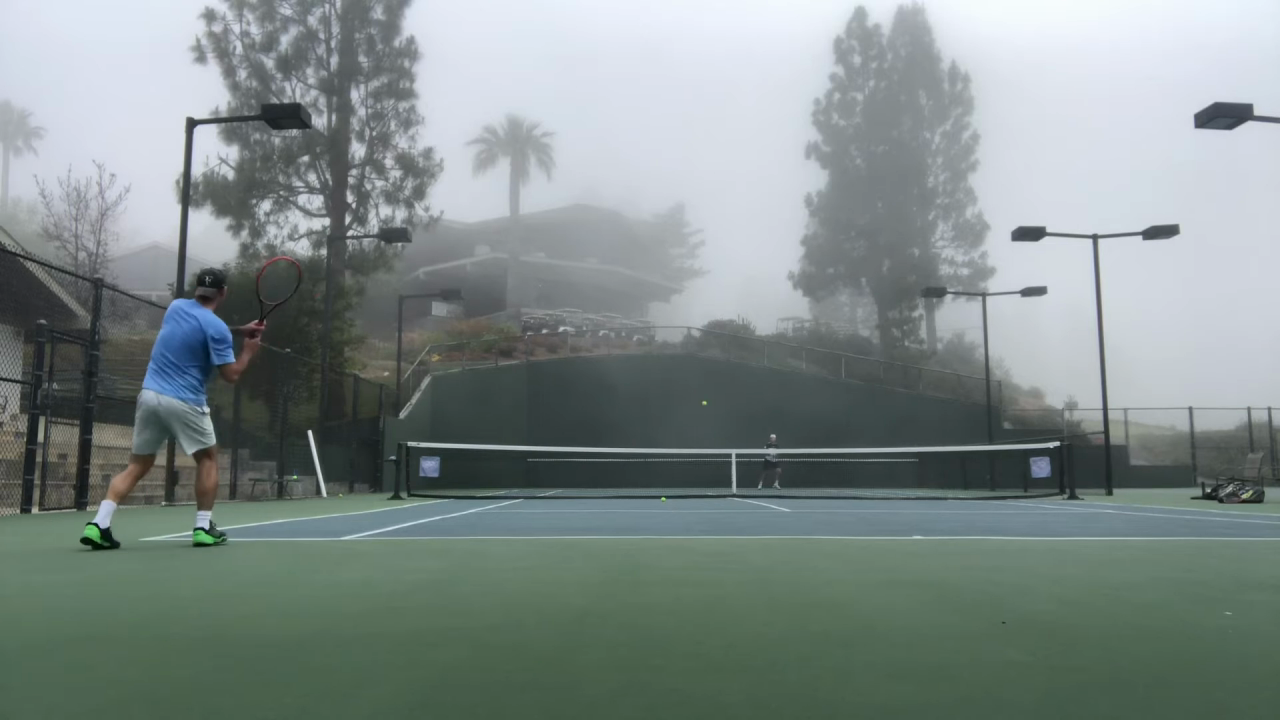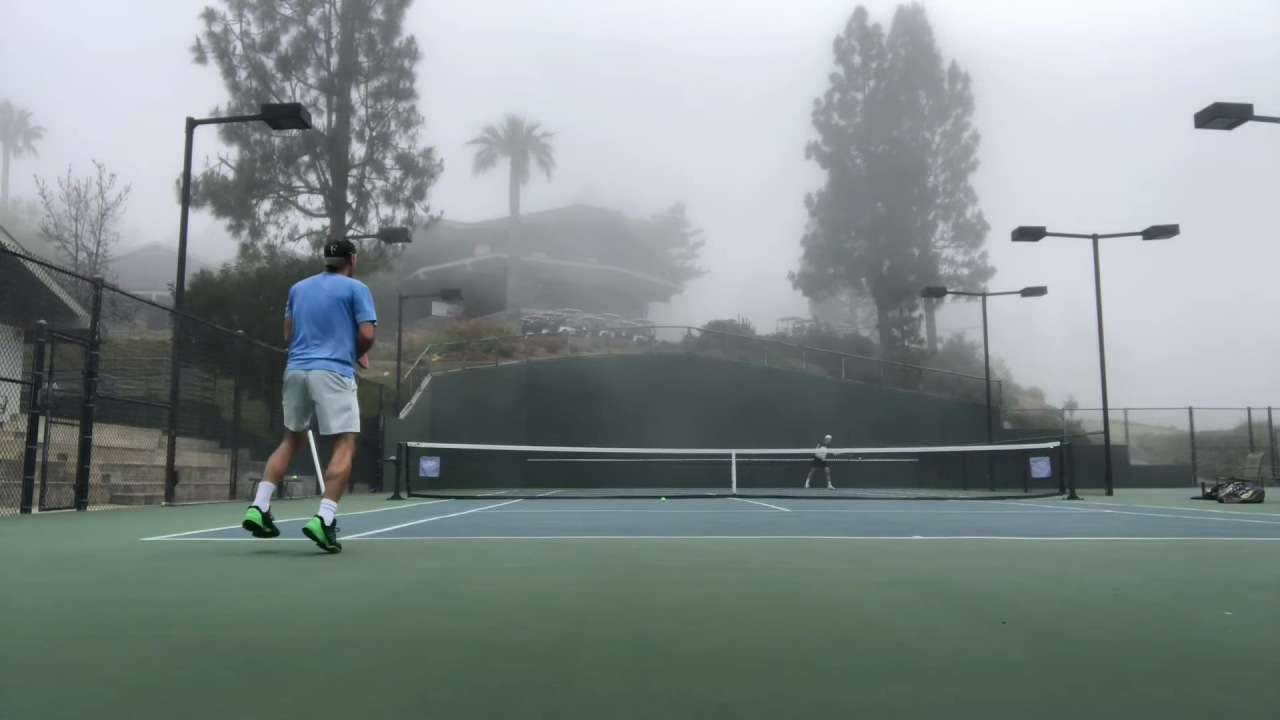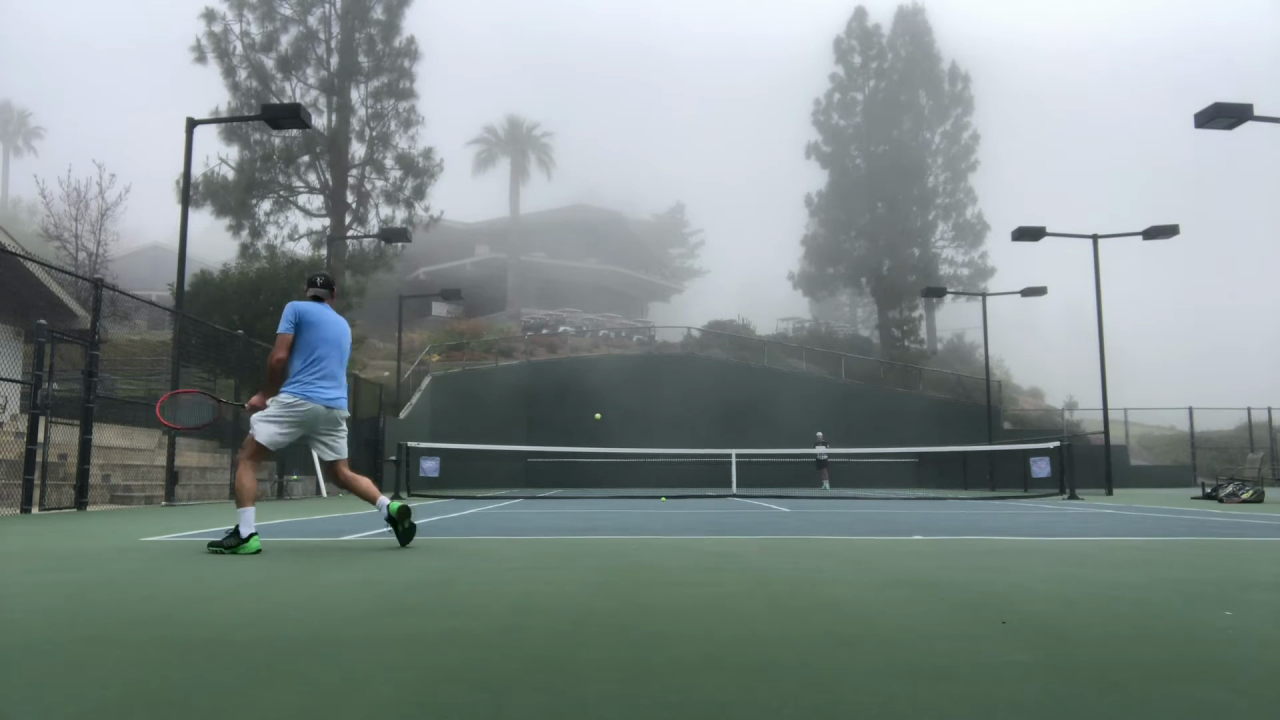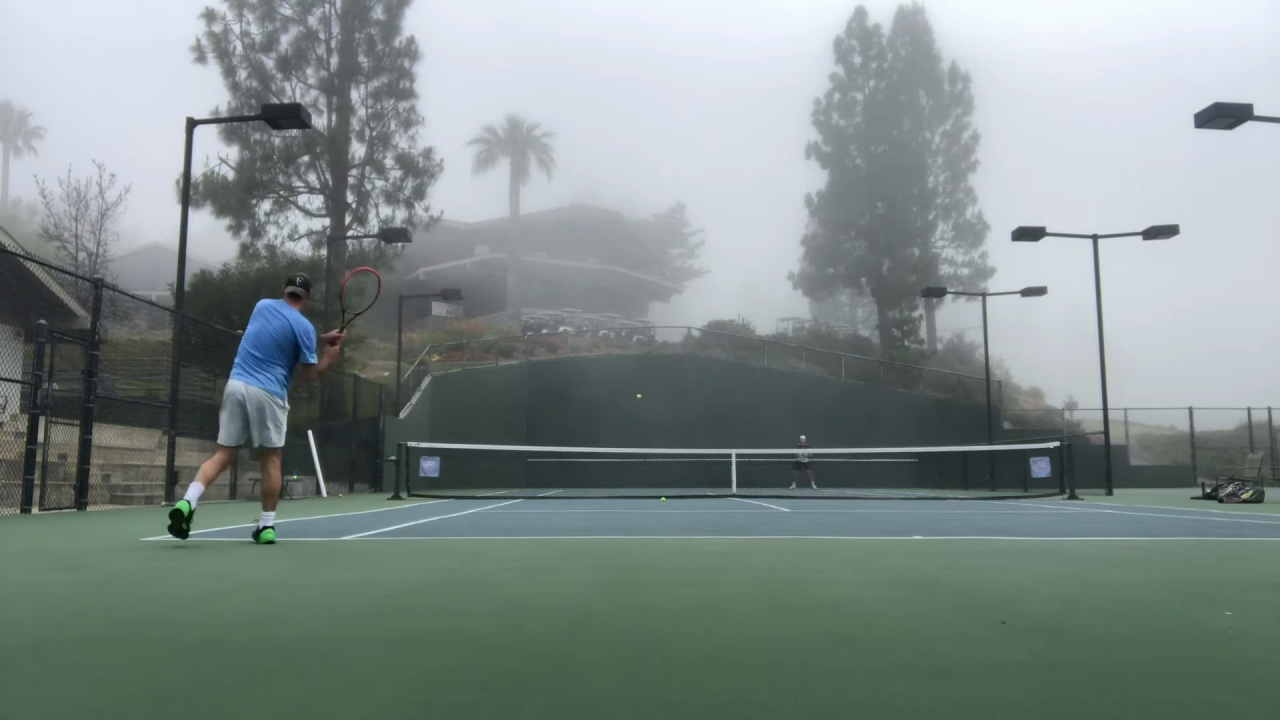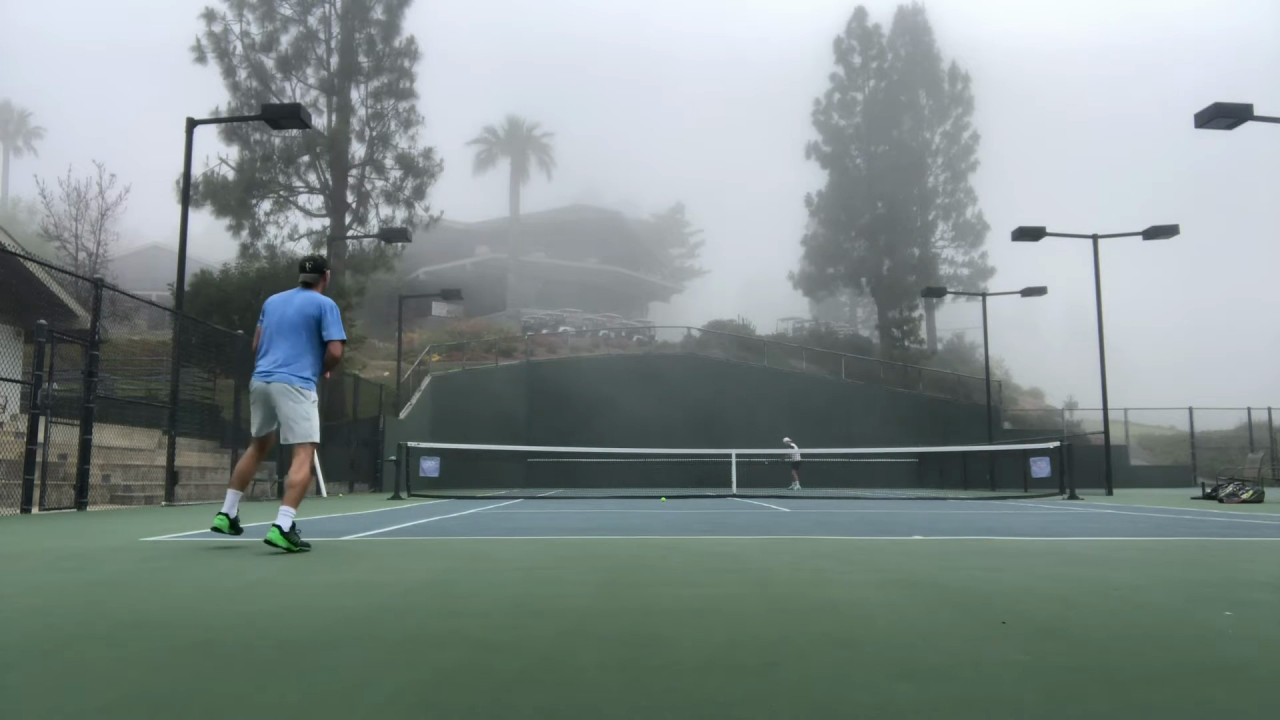
dt=1s
person 1, frame 1
left shoulder: (176, 306)
right shoulder: (217, 328)
right elbow: (231, 375)
left wrist: (241, 330)
right wrist: (250, 348)
left hip: (150, 396)
right hip: (185, 402)
left knee: (137, 465)
right knee: (207, 458)
left ankle: (98, 526)
right ankle: (204, 527)
person 1, frame 2
left shoulder: (298, 289)
right shoulder: (355, 287)
left elbow: (288, 334)
right elbow: (367, 334)
right wrist: (352, 354)
left hip: (296, 371)
right hip: (332, 372)
left knee: (290, 442)
right knee: (345, 447)
left ankle: (258, 509)
right ankle: (323, 520)
person 1, frame 3
left shoulder: (296, 308)
right shoulder: (343, 325)
left elbow: (279, 357)
left wrist: (265, 394)
left hip: (298, 399)
right hip: (334, 407)
left knee: (247, 459)
right knee: (341, 474)
left ankle: (246, 535)
right ankle: (391, 510)
person 1, frame 4
left shoulder: (263, 306)
right shoulder: (305, 327)
right elbow: (309, 374)
left wrist: (323, 338)
right wrist: (331, 354)
left hip: (236, 386)
right hip: (269, 394)
left knee: (223, 455)
right knee: (271, 460)
left ankle: (187, 503)
right ankle: (266, 526)
person 1, frame 5
left shoulder: (272, 301)
right shoulder: (325, 305)
left elbow: (256, 346)
right elbow: (335, 353)
right wrist: (320, 370)
left hip: (261, 381)
right hip: (295, 385)
left knee: (259, 448)
right knee: (303, 458)
left ankle: (227, 514)
right ankle: (282, 527)
